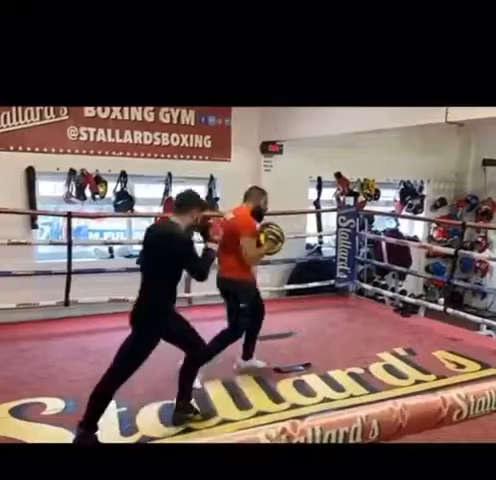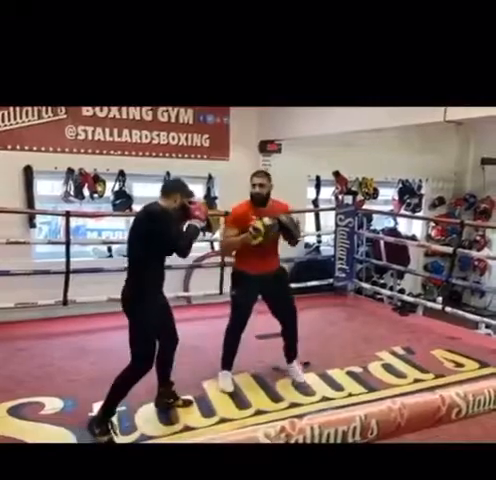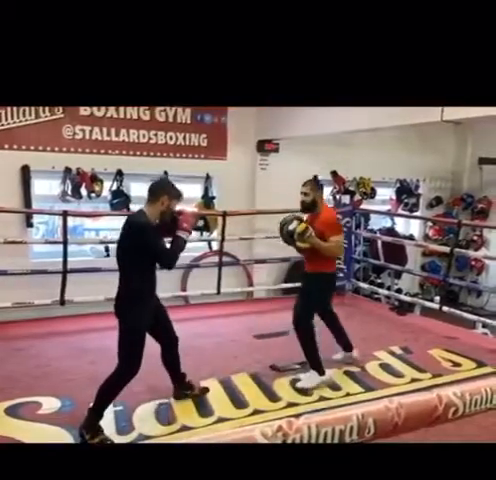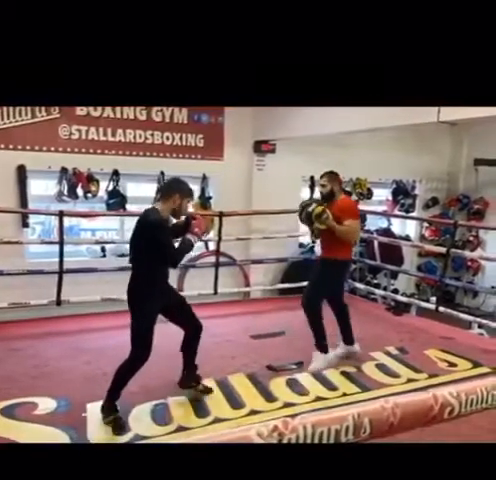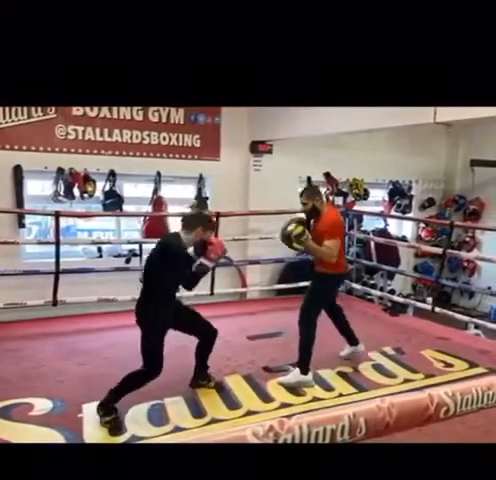
dt=0.7s
person 1, frame 1
left shoulder: (158, 229)
right shoulder: (178, 237)
right elbow: (201, 273)
left wrist: (199, 234)
right wrist: (211, 244)
left hip: (162, 310)
right hip: (152, 314)
left knee: (197, 349)
right knee: (119, 373)
left ankle: (183, 408)
right ankle: (85, 432)
person 1, frame 2
left shoulder: (154, 214)
right shoulder: (158, 214)
left elbow: (168, 245)
right elbow: (182, 248)
left wrist: (185, 220)
right wrist: (196, 221)
left hip: (151, 292)
right hip: (140, 296)
left knee: (169, 340)
right knee: (142, 361)
left ankle: (165, 395)
right ankle: (102, 418)
person 1, frame 3
left shoulder: (146, 221)
right shoulder: (141, 225)
left elbow: (158, 251)
right elbow: (167, 261)
left wrist: (175, 228)
right wrist: (183, 233)
left hip: (146, 298)
right hip: (131, 303)
left knee: (170, 341)
right knee: (129, 366)
left ankle: (181, 386)
right ankle: (90, 425)
person 1, frame 4
left shoulder: (159, 219)
right shoulder: (152, 221)
left elbow: (170, 234)
right elbow: (173, 258)
left wrist: (187, 225)
right wrist: (193, 236)
left hip: (161, 288)
right hip: (143, 294)
left knee: (194, 326)
right knee: (140, 354)
left ankle: (189, 377)
right ankle: (109, 406)
person 1, frame 5
left shoulder: (177, 243)
right shoulder: (173, 246)
left elbow: (186, 268)
right elbow: (189, 282)
left wrist: (202, 256)
right wrist: (209, 260)
left hip: (168, 305)
right hip: (151, 311)
left knee: (209, 333)
right knee: (153, 368)
left ankle: (200, 376)
right ankle: (107, 405)
person 2, frame 1
left shoulder: (232, 217)
right shoulder: (245, 221)
right elbow: (250, 258)
left wrist: (261, 245)
right wrist: (267, 246)
left hip: (238, 278)
right hip: (236, 280)
left knee: (258, 314)
right knee: (236, 329)
left ankle: (246, 359)
person 2, frame 2
left shoulder: (282, 209)
right shoulder: (240, 212)
left elbow: (293, 241)
right elbow: (225, 246)
left wrist: (293, 232)
right wrist: (247, 236)
left hip: (273, 273)
right hip: (245, 275)
left knee: (289, 317)
right knee: (237, 322)
left ankle: (292, 362)
right ankle: (225, 371)
person 2, frame 3
left shoulder: (328, 218)
right shoulder: (311, 216)
left elbow: (337, 251)
left wrist: (313, 240)
right wrist: (300, 240)
left hip: (321, 275)
right hip: (313, 272)
left knee: (301, 320)
right knee: (325, 313)
left ankle: (318, 372)
right ankle: (349, 350)
person 2, frame 4
left shoulder: (346, 205)
right shoulder: (330, 205)
left elbow: (352, 236)
left wrist: (330, 224)
right wrist: (319, 223)
left hip: (336, 261)
right hip: (328, 259)
left knee: (309, 301)
right knee: (336, 301)
left ankle: (323, 352)
right ankle: (349, 344)
person 2, frame 5
left shoulder: (330, 220)
right shoulder: (321, 216)
left elbow: (331, 256)
left wrist: (306, 242)
right wrist: (304, 240)
left hip: (329, 274)
right hip: (326, 272)
left knee: (306, 316)
right knee: (331, 307)
left ankle: (303, 373)
right ankle: (354, 345)
